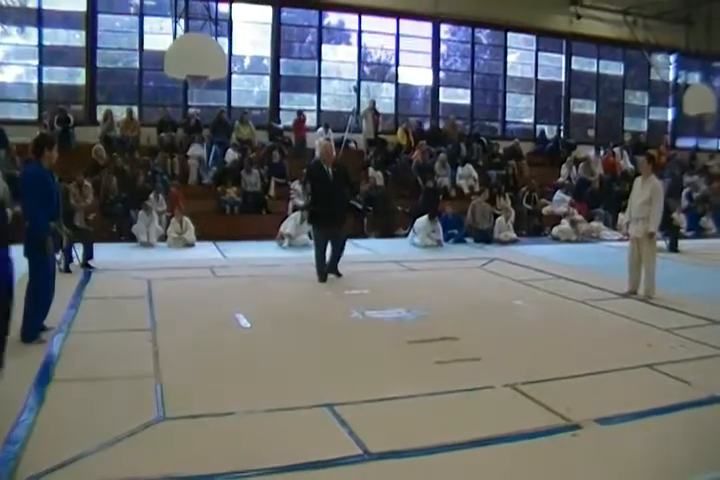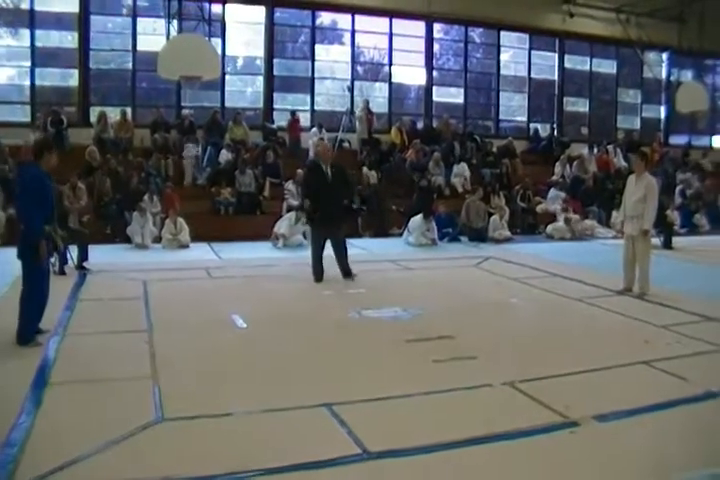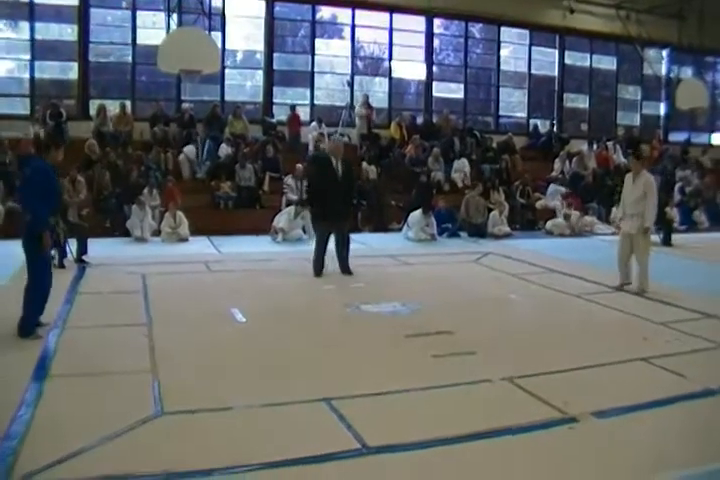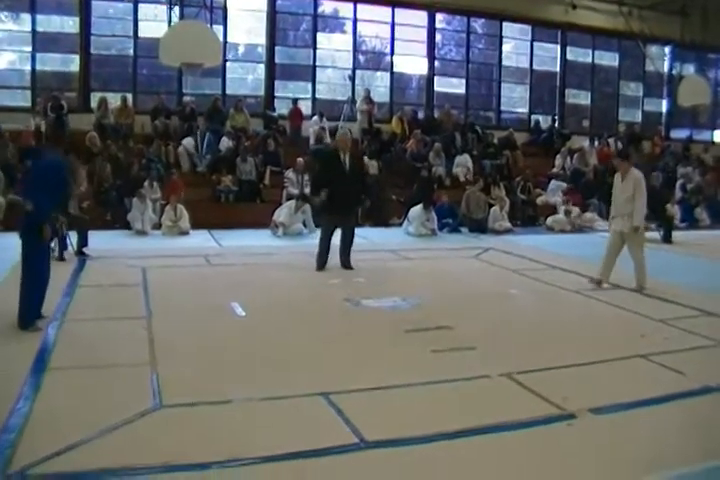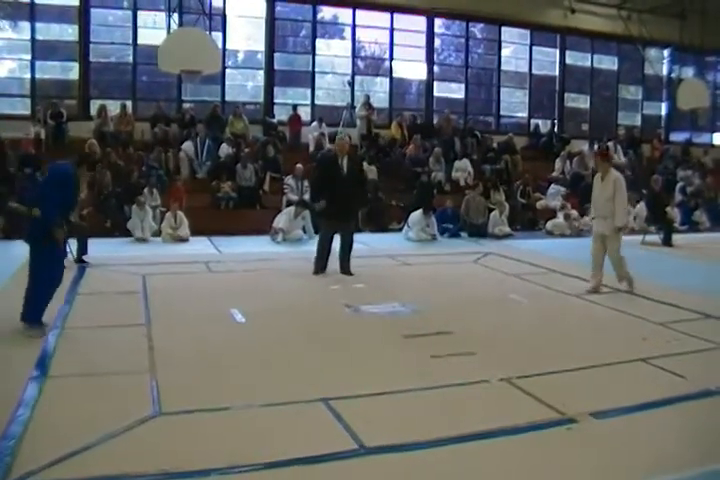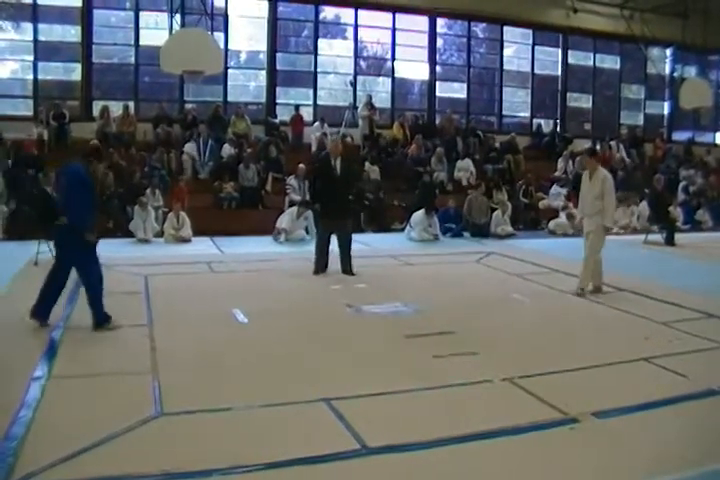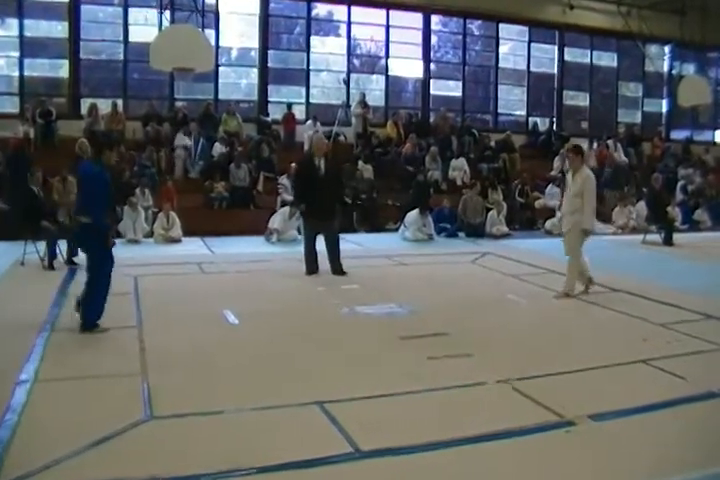
dt=0.3s
person 1, frame 1
left shoulder: (40, 173)
right shoulder: (34, 173)
right elbow: (33, 210)
left wrist: (53, 227)
right wrist: (47, 236)
left hip: (44, 231)
right hip: (41, 234)
left knee: (43, 280)
right knee: (40, 282)
left ankle: (35, 325)
right ankle: (30, 332)
person 1, frame 2
left shoulder: (37, 175)
right shoulder: (33, 177)
right elbow: (30, 213)
left wrist: (47, 234)
right wrist: (40, 240)
left hip: (38, 236)
right hip: (34, 239)
left knee: (39, 286)
right knee: (35, 287)
left ankle: (31, 326)
right ankle: (25, 335)
person 1, frame 3
left shoulder: (37, 167)
right shoulder: (41, 169)
right elbow: (36, 203)
right wrist: (44, 231)
left hip: (39, 228)
right hip: (38, 231)
left knee: (41, 278)
right knee: (39, 279)
left ankle: (31, 319)
right ankle: (26, 327)
person 1, frame 4
left shoulder: (47, 161)
right shoulder: (55, 165)
right elbow: (40, 194)
left wrist: (49, 220)
right wrist: (45, 224)
left hip: (34, 219)
right hip: (38, 222)
left knee: (36, 268)
right knee: (36, 269)
left ankle: (32, 311)
right ankle: (27, 319)
person 1, frame 5
left shoulder: (59, 170)
right shoulder: (66, 174)
right elbow: (49, 202)
left wrist: (57, 226)
right wrist: (55, 227)
left hip: (41, 225)
right hip: (46, 228)
left knee: (40, 273)
right knee: (51, 274)
left ankle: (31, 317)
right ankle: (32, 319)
person 1, frame 6
left shoulder: (72, 170)
right shoulder: (81, 176)
right elbow: (75, 207)
right wrist: (86, 231)
left hip: (66, 230)
right hip: (75, 233)
left knee: (58, 273)
right knee: (92, 275)
left ankle: (40, 312)
right ankle: (101, 320)
person 1, frame 7
left shoulder: (85, 167)
right shoulder: (96, 172)
right elbow: (99, 206)
right wrist: (107, 232)
left hip: (87, 225)
right hip: (95, 229)
left knee: (99, 269)
right knee: (99, 274)
left ankle: (84, 303)
right ankle: (89, 322)
person 2, frame 1
left shoulder: (656, 184)
right shoulder: (637, 181)
left elbow: (657, 209)
left wrist: (652, 229)
right wrist: (628, 223)
left hip: (646, 226)
right hip: (635, 225)
left knee: (648, 261)
right knee: (633, 260)
left ankle: (649, 291)
right ankle: (632, 287)
person 2, frame 2
left shoulder: (650, 181)
right shoulder: (630, 179)
left elbow: (652, 206)
left wrist: (647, 226)
right wrist: (622, 220)
left hip: (641, 224)
right hip: (629, 223)
left knee: (642, 258)
right knee: (628, 258)
left ankle: (643, 288)
right ankle: (628, 285)
person 2, frame 3
left shoulder: (648, 179)
right shoulder: (628, 177)
left elbow: (652, 203)
left wrist: (648, 224)
right wrist: (621, 217)
left hip: (640, 222)
right hip: (627, 220)
left knee: (641, 256)
right knee: (622, 254)
left ankle: (642, 285)
right ankle: (624, 279)
person 2, frame 4
left shoulder: (637, 177)
right shoulder: (617, 176)
left elbow: (641, 201)
left wrist: (637, 223)
right wrist: (612, 216)
left hip: (632, 221)
right hip: (618, 220)
left knee: (637, 254)
right knee: (611, 251)
left ankle: (640, 283)
right ankle: (601, 278)
person 2, frame 5
left shoulder: (617, 178)
right shoulder: (597, 177)
left elbow: (621, 201)
left wrist: (619, 223)
right wrist: (593, 217)
left hip: (612, 222)
right hip: (599, 222)
left knee: (614, 254)
right knee: (596, 255)
left ankle: (626, 277)
right ankle: (595, 284)
person 2, frame 6
left shoulder: (605, 177)
right shoulder: (585, 175)
left elbow: (609, 201)
left wrist: (608, 222)
right wrist: (580, 216)
left hip: (599, 221)
right hip: (588, 220)
left knee: (590, 254)
right knee: (594, 254)
left ankle: (582, 286)
right ankle: (596, 284)
person 2, frame 7
left shoulder: (587, 176)
right shoulder: (570, 173)
left elbow: (589, 202)
left wrist: (587, 225)
right wrist: (562, 216)
left hip: (579, 221)
right hip: (568, 219)
left knee: (573, 255)
right knee: (573, 253)
left ankle: (568, 289)
right ankle: (587, 279)
person 3, frame 1
left shoulder: (340, 168)
right shoulder: (313, 168)
left elbow: (348, 184)
right elbow: (307, 186)
right wrist: (308, 189)
left hip: (337, 212)
right hip: (320, 213)
left knee: (339, 242)
right knee: (320, 246)
left ankle: (332, 266)
right ankle: (322, 272)
person 3, frame 2
left shoulder: (338, 169)
right shoulder: (311, 169)
left elbow: (346, 186)
right elbow: (306, 188)
left wrist: (349, 199)
right wrist: (307, 200)
left hip: (335, 213)
right hip: (318, 214)
left knee: (340, 244)
right knee: (317, 246)
left ankle: (346, 271)
right ankle: (318, 273)
person 3, frame 3
left shoulder: (347, 165)
right shoulder: (320, 163)
left elbow: (351, 186)
right elbow: (312, 184)
left wrist: (349, 204)
right wrist: (312, 204)
left hip: (342, 209)
right hip: (324, 208)
left knee: (343, 240)
right knee: (321, 241)
left ankle: (345, 266)
right ankle: (318, 268)
person 3, frame 4
left shoulder: (356, 159)
right shoulder: (328, 156)
left elbow: (362, 179)
right elbow: (319, 175)
left wrist: (363, 195)
right wrist: (320, 191)
left hip: (350, 201)
right hip: (331, 200)
left knee: (348, 234)
right knee: (326, 234)
left ankle: (345, 261)
right ankle: (321, 262)
person 3, frame 5
left shoulder: (355, 164)
right shoulder: (326, 162)
left elbow: (361, 184)
right elbow: (318, 181)
left wrist: (360, 200)
right wrist: (318, 199)
left hip: (348, 206)
right hip: (330, 206)
left knee: (347, 240)
right knee: (325, 238)
left ankle: (345, 267)
right ankle: (320, 266)
person 3, frame 6
left shoulder: (348, 164)
right shoulder: (321, 163)
left elbow: (353, 183)
right elbow: (314, 184)
left wrist: (352, 197)
right wrist: (316, 201)
left hip: (343, 206)
right hip: (325, 206)
left knee: (345, 239)
right knee: (322, 239)
left ankle: (346, 267)
right ankle: (320, 266)
person 3, frame 7
left shoulder: (332, 163)
right shoulder: (304, 163)
left elbow: (339, 184)
right elbow: (298, 184)
left wrist: (338, 201)
right wrist: (300, 202)
left hip: (329, 207)
right hip: (310, 207)
left knee: (332, 238)
right knee: (309, 240)
left ankle: (336, 267)
right ankle: (311, 267)
